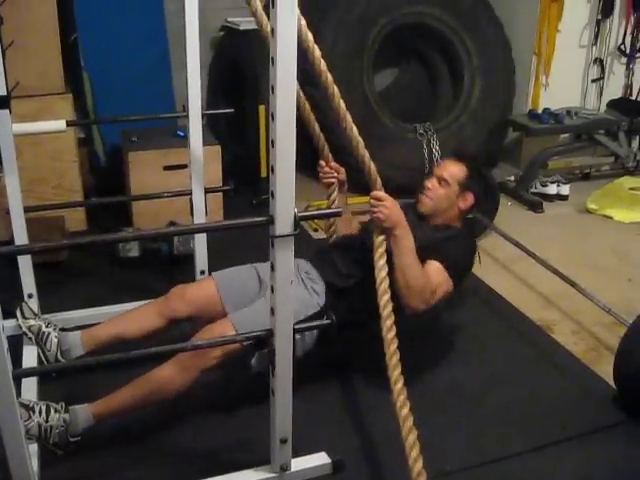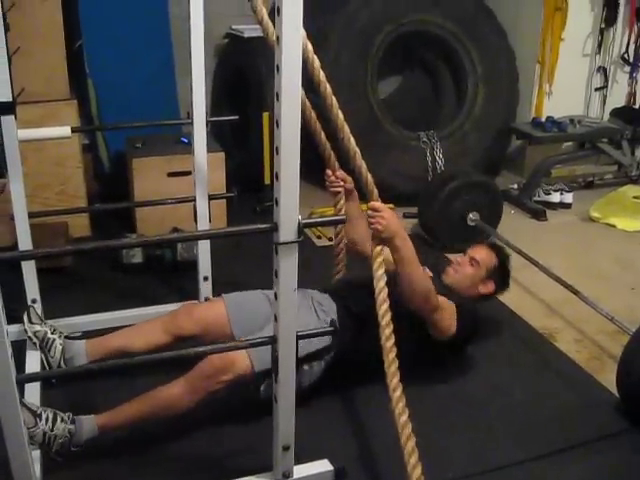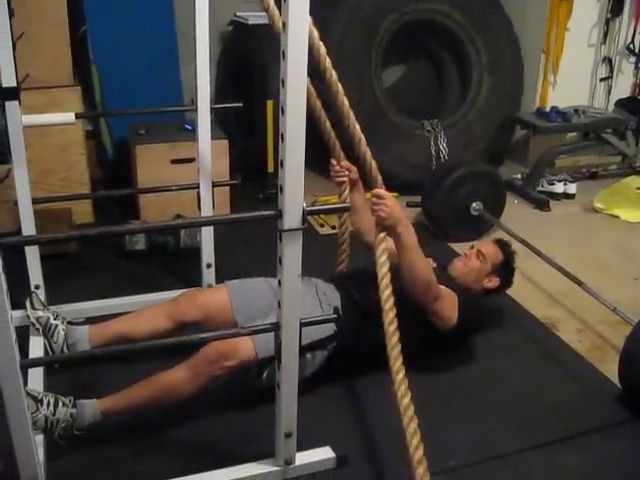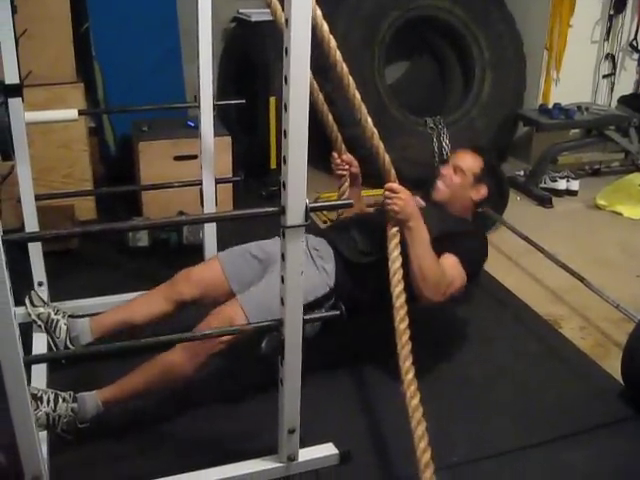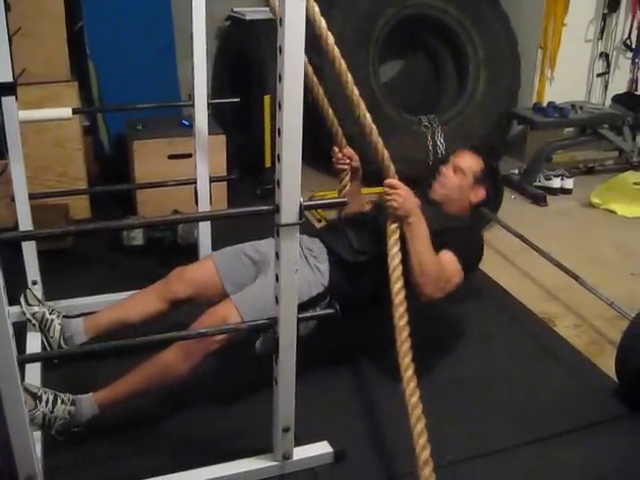
dt=0.4s
person 1, frame 1
left shoulder: (455, 245)
right shoulder: (413, 211)
left elbow: (416, 298)
left wrist: (400, 230)
right wrist: (340, 192)
left hip: (323, 299)
right hip: (303, 270)
left knee: (203, 349)
right knee: (179, 299)
left ankle: (74, 422)
right ankle: (69, 346)
person 1, frame 2
left shoulder: (457, 315)
right shoulder: (431, 269)
left elbow: (422, 304)
right elbow: (363, 245)
left wrist: (400, 239)
right wrist: (352, 198)
left hip: (331, 333)
right hip: (313, 300)
left knee: (213, 371)
right knee: (187, 318)
left ankle: (78, 430)
right ankle: (72, 354)
person 1, frame 3
left shoulder: (458, 306)
right shoulder: (435, 271)
left elbow: (423, 291)
right elbow: (371, 238)
left wrist: (402, 225)
right wrist: (356, 188)
left hip: (334, 324)
right hip: (317, 291)
left knee: (215, 358)
right knee: (189, 304)
left ankle: (80, 415)
right ankle: (75, 339)
person 1, frame 4
left shoulder: (467, 241)
right shoulder: (424, 199)
left elbow: (430, 289)
left wrist: (411, 222)
right wrist: (355, 183)
left hip: (329, 277)
right hip: (307, 246)
left knee: (212, 333)
right knee: (186, 282)
left ankle: (83, 408)
right ankle: (76, 333)
person 1, frame 5
left shoulder: (463, 235)
right shoulder: (420, 195)
left elbow: (431, 286)
left wrist: (414, 217)
right wrist: (354, 177)
left hip: (325, 277)
right hip: (304, 245)
left knee: (206, 333)
right knee: (180, 281)
left ankle: (80, 409)
right ankle: (71, 332)
